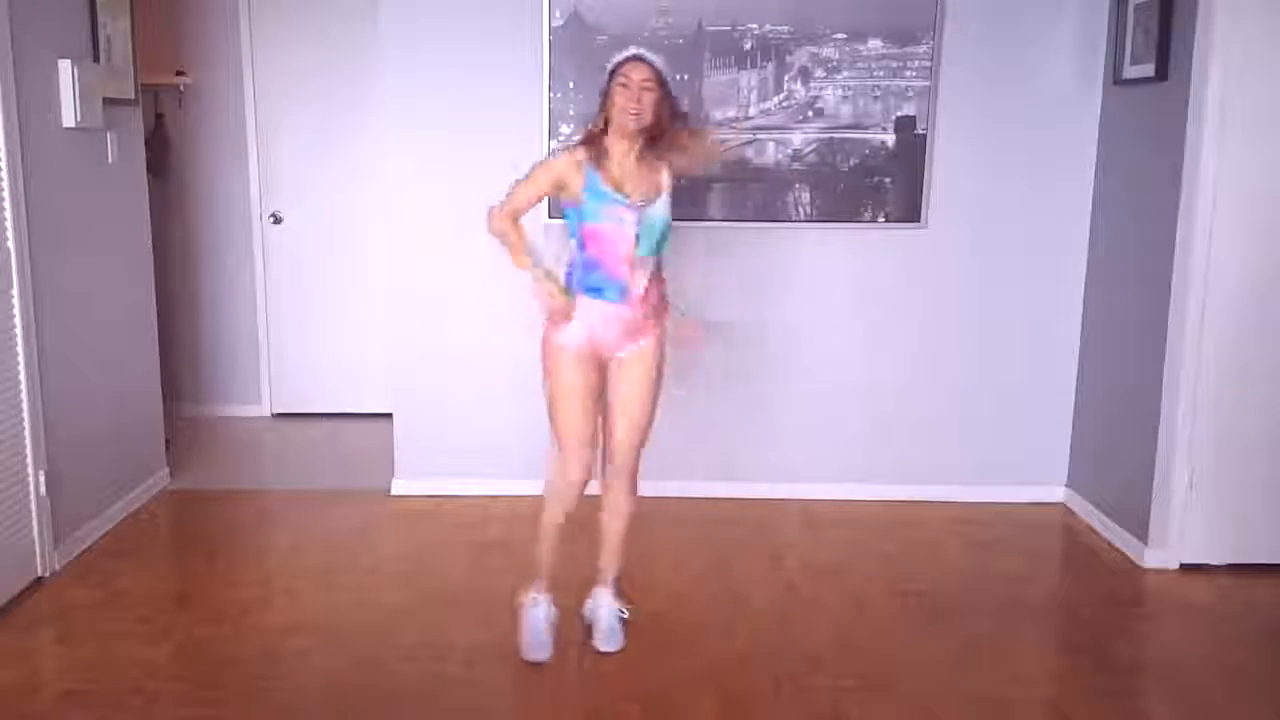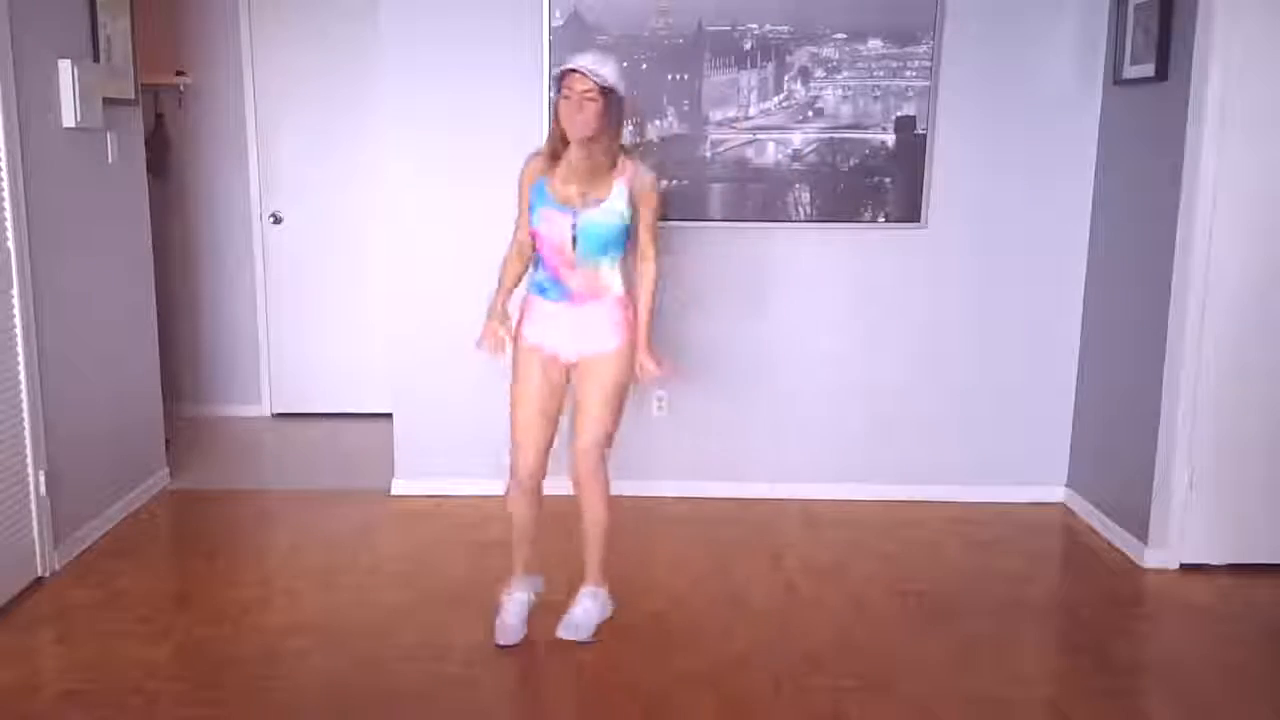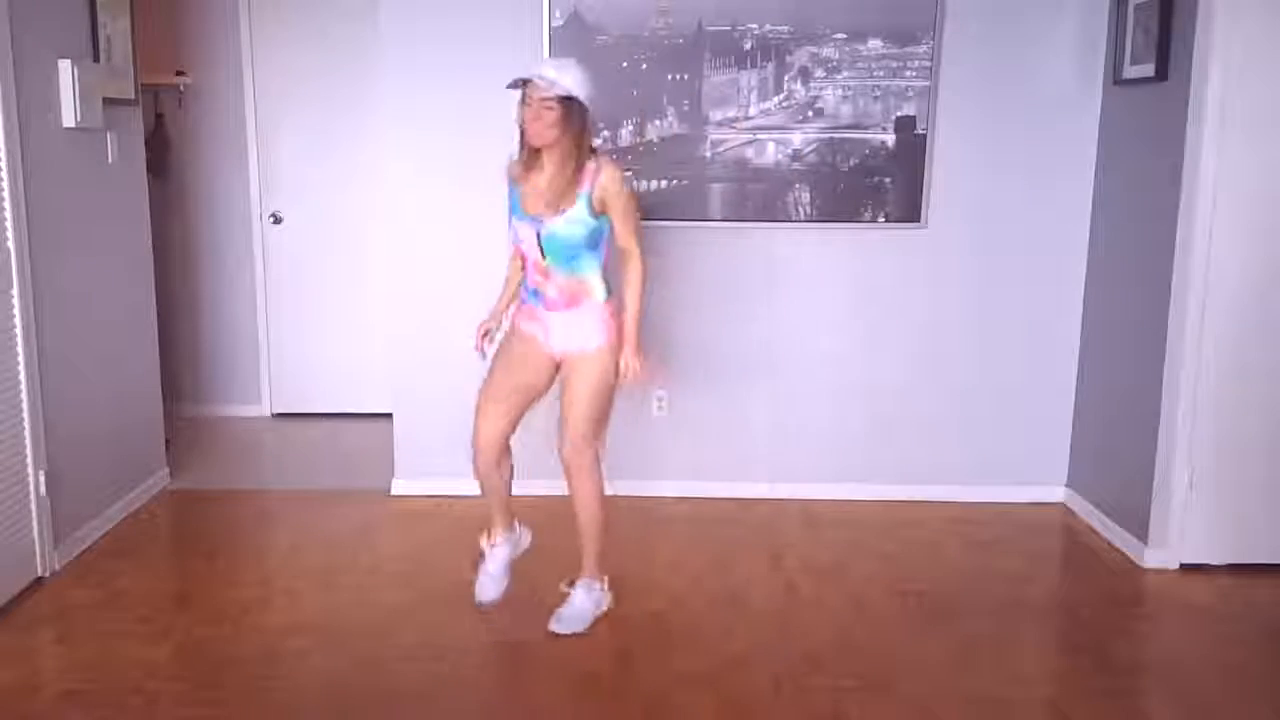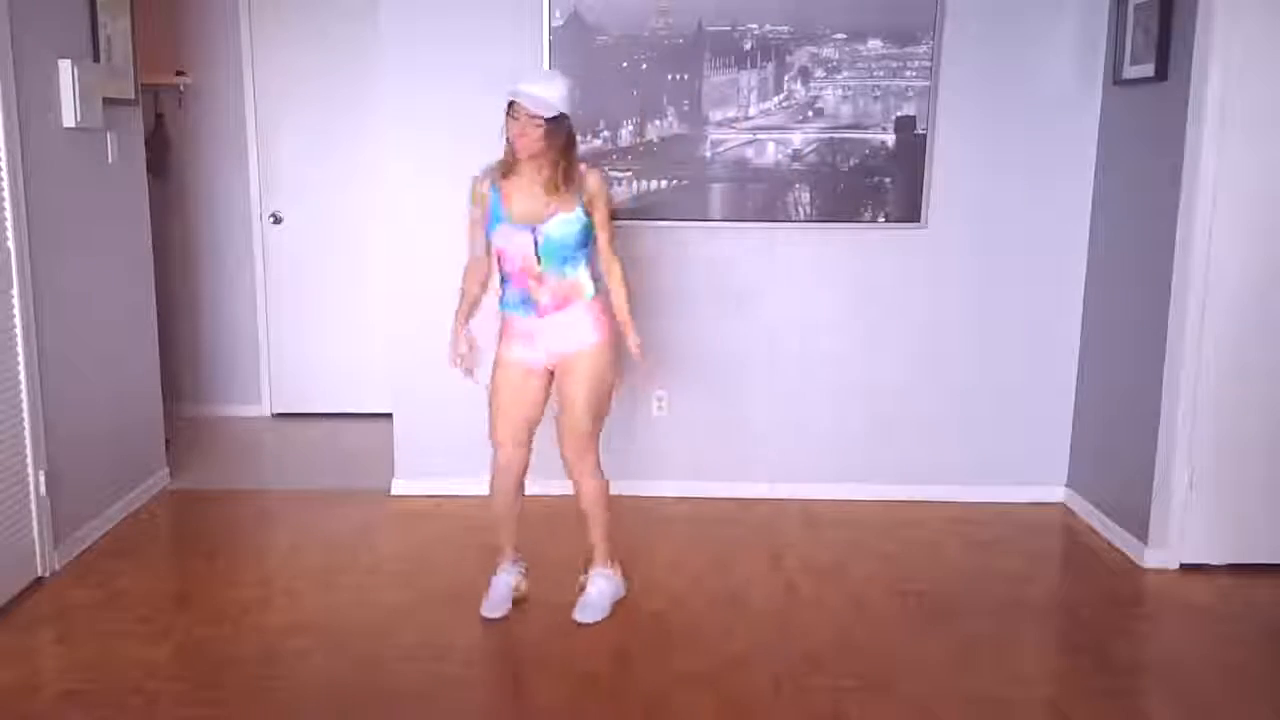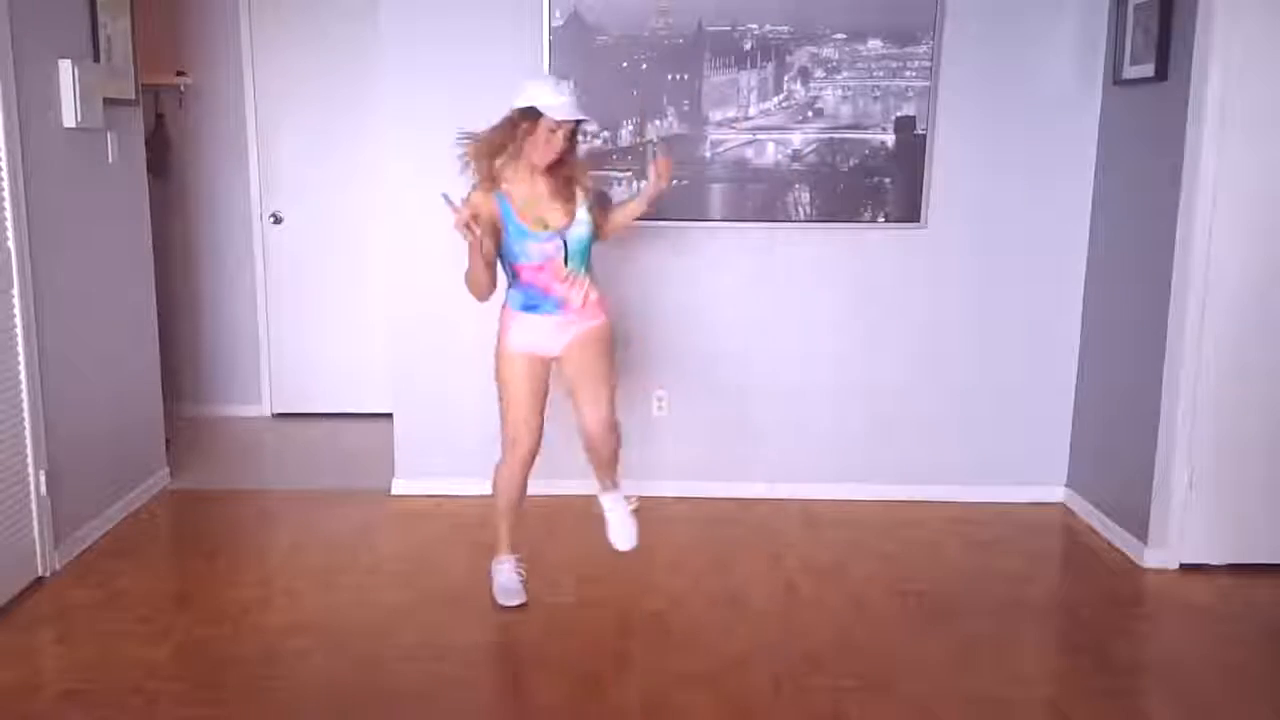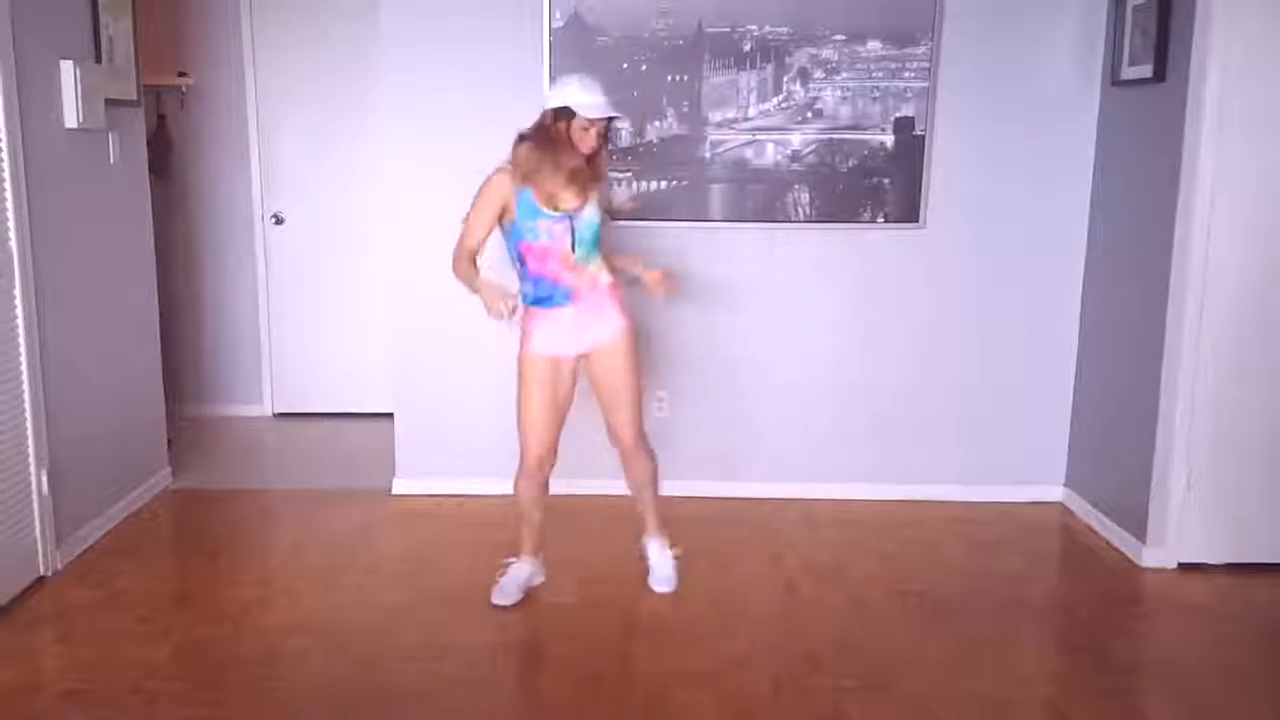
dt=0.2s
person 1, frame 1
left shoulder: (666, 171)
right shoulder: (574, 164)
right elbow: (501, 215)
left wrist: (664, 308)
right wrist: (540, 278)
left hip: (637, 331)
right hip: (575, 326)
left knee: (622, 470)
right knee: (574, 467)
left ankle: (605, 594)
right ankle: (539, 595)
person 1, frame 2
left shoulder: (635, 179)
right shoulder: (536, 169)
left elbow: (645, 260)
left wrist: (644, 341)
right wrist: (496, 309)
left hip: (603, 331)
right hip: (540, 326)
left knee: (587, 466)
right knee: (525, 463)
left ankle: (593, 591)
right ankle: (521, 582)
person 1, frame 3
left shoulder: (602, 179)
right shoulder: (518, 174)
left elbow: (630, 256)
left wrist: (630, 340)
right wrist: (498, 307)
left hip: (591, 328)
right hip: (532, 324)
left knee: (577, 460)
right knee: (486, 436)
left ankle: (590, 584)
right ankle: (502, 536)
person 1, frame 4
left shoulder: (587, 184)
right shoulder: (487, 188)
left elbow: (607, 257)
right elbow: (478, 268)
left wrist: (627, 326)
right wrist: (460, 322)
left hip: (584, 334)
right hip: (523, 337)
left knee: (581, 458)
right knee: (507, 462)
left ankle: (605, 572)
right ankle: (507, 568)
person 1, frame 5
left shoulder: (573, 179)
right shoulder: (488, 195)
left elbow: (600, 223)
right elbow: (481, 288)
left wrist: (649, 195)
right wrist: (477, 249)
left hip: (582, 320)
right hip: (523, 329)
left knee: (598, 426)
right knee: (519, 451)
left ankle: (610, 489)
right ankle: (505, 558)
person 1, frame 6
left shoulder: (589, 182)
right shoulder: (506, 183)
right elbow: (463, 257)
left wrist: (636, 272)
right wrist: (483, 290)
left hip: (603, 318)
right hip: (544, 331)
left knee: (631, 440)
right knee: (537, 457)
left ankle: (654, 538)
right ankle: (527, 561)
